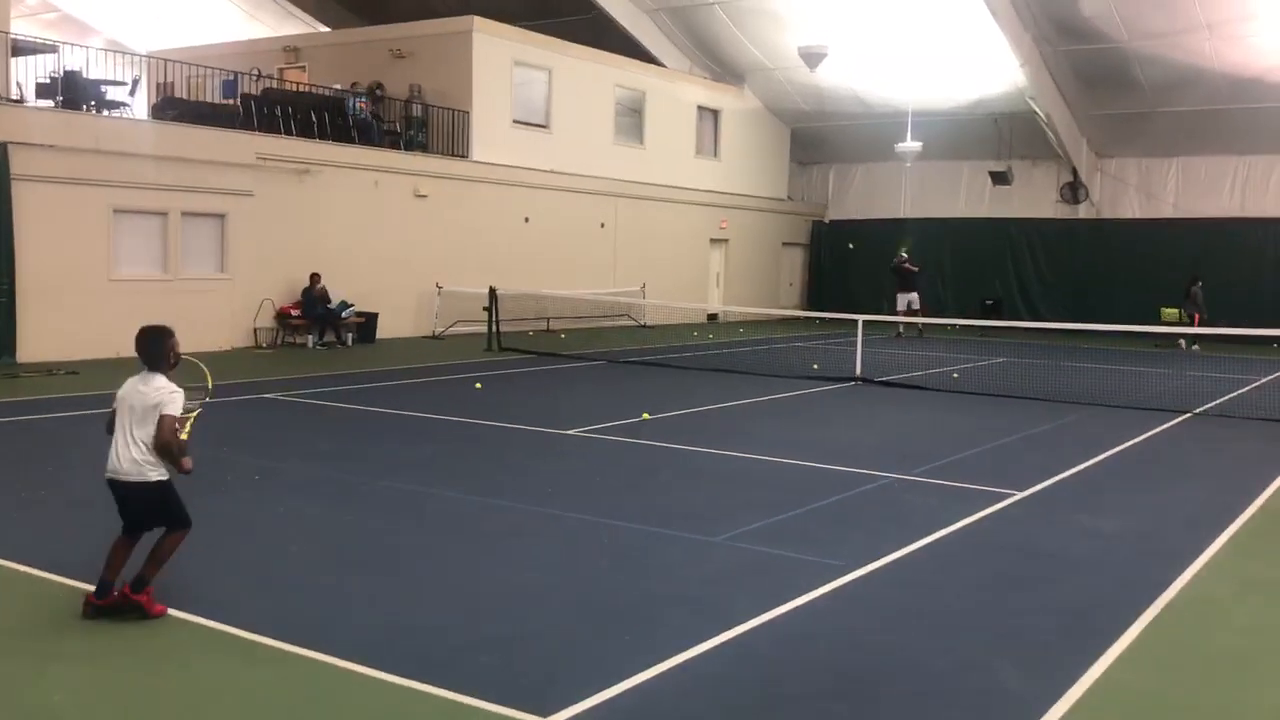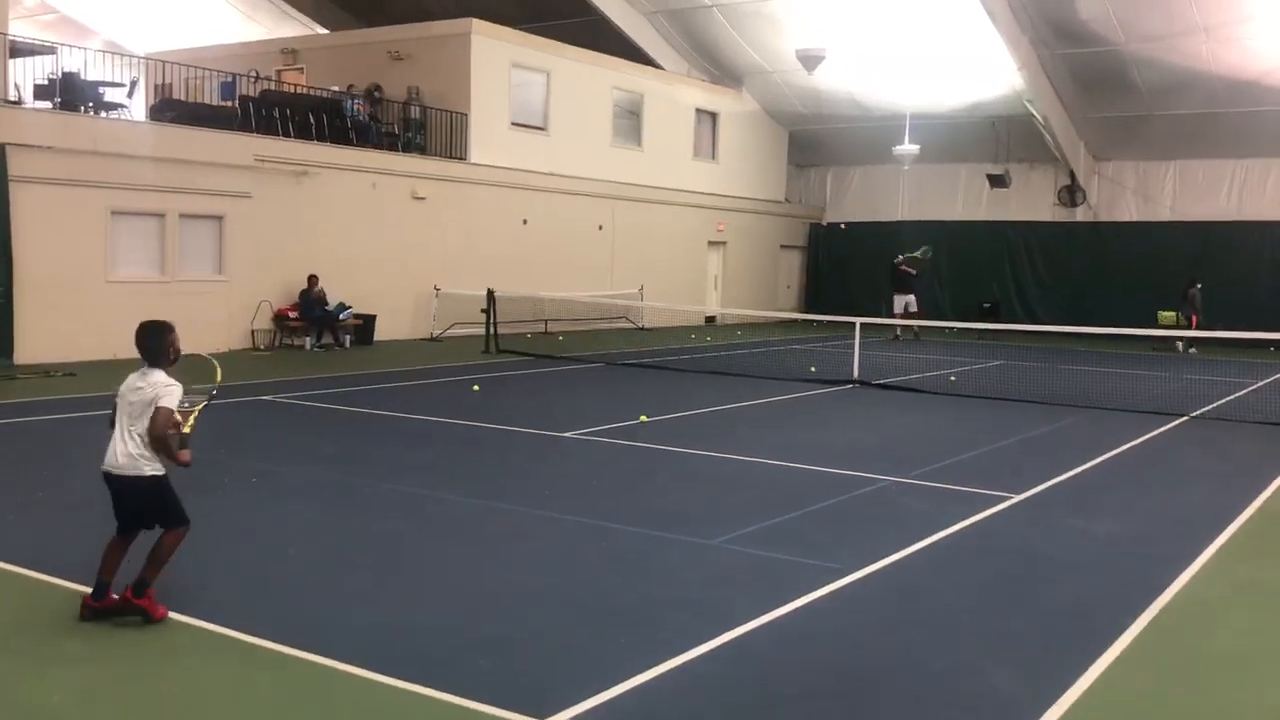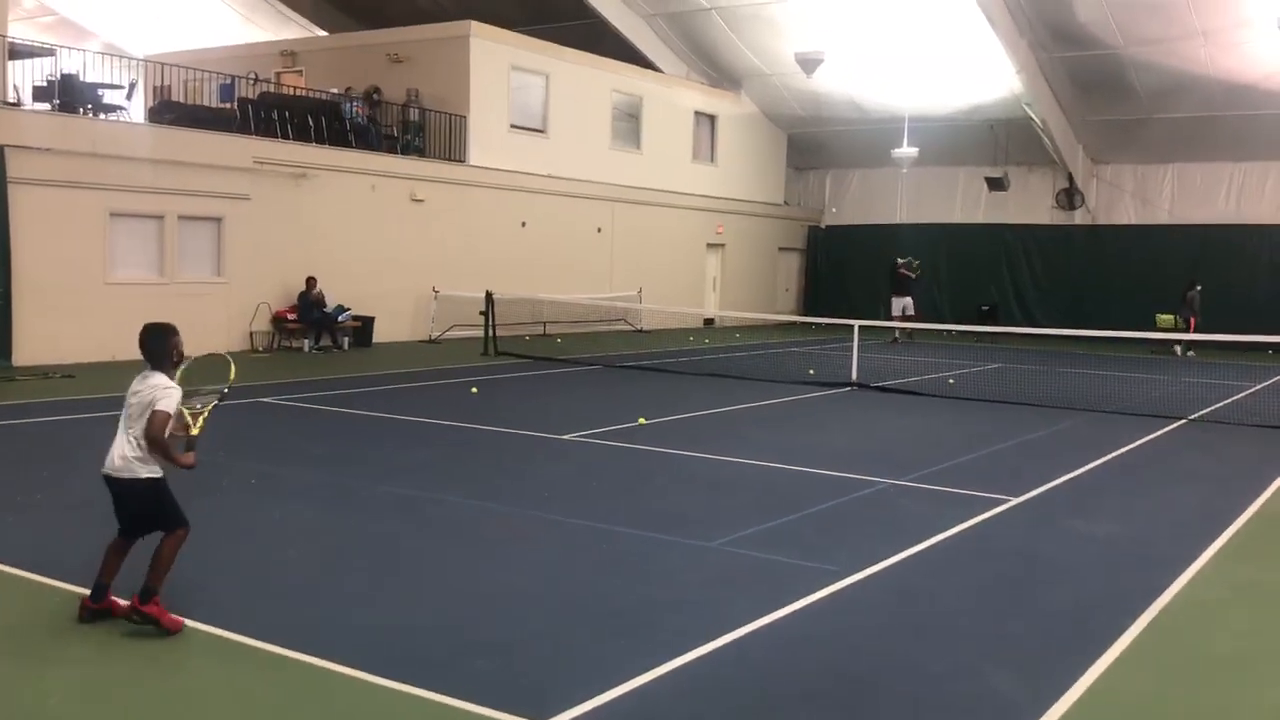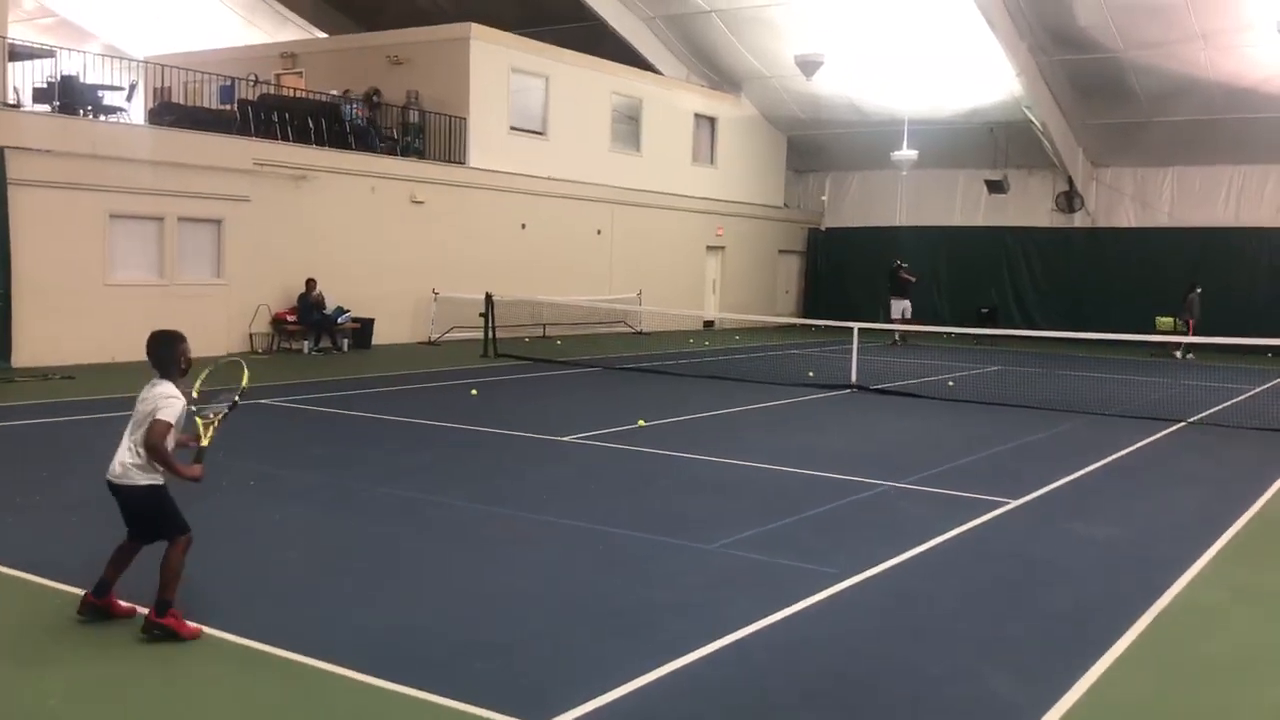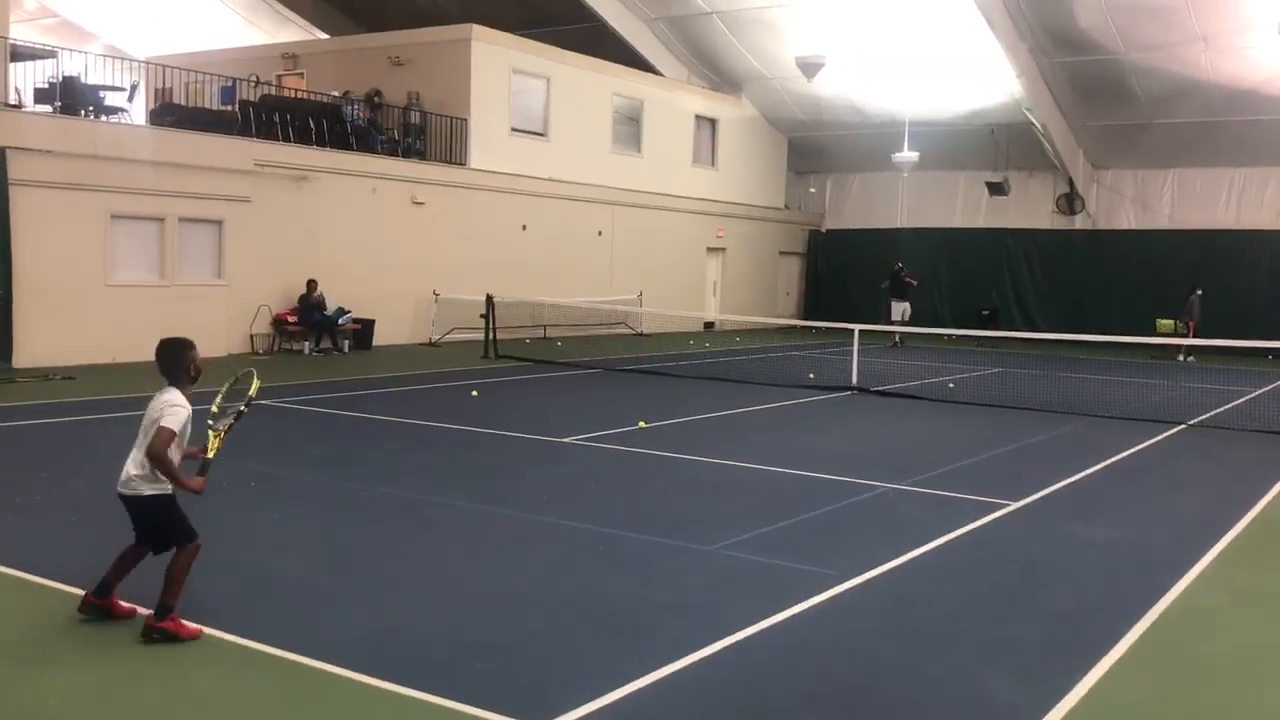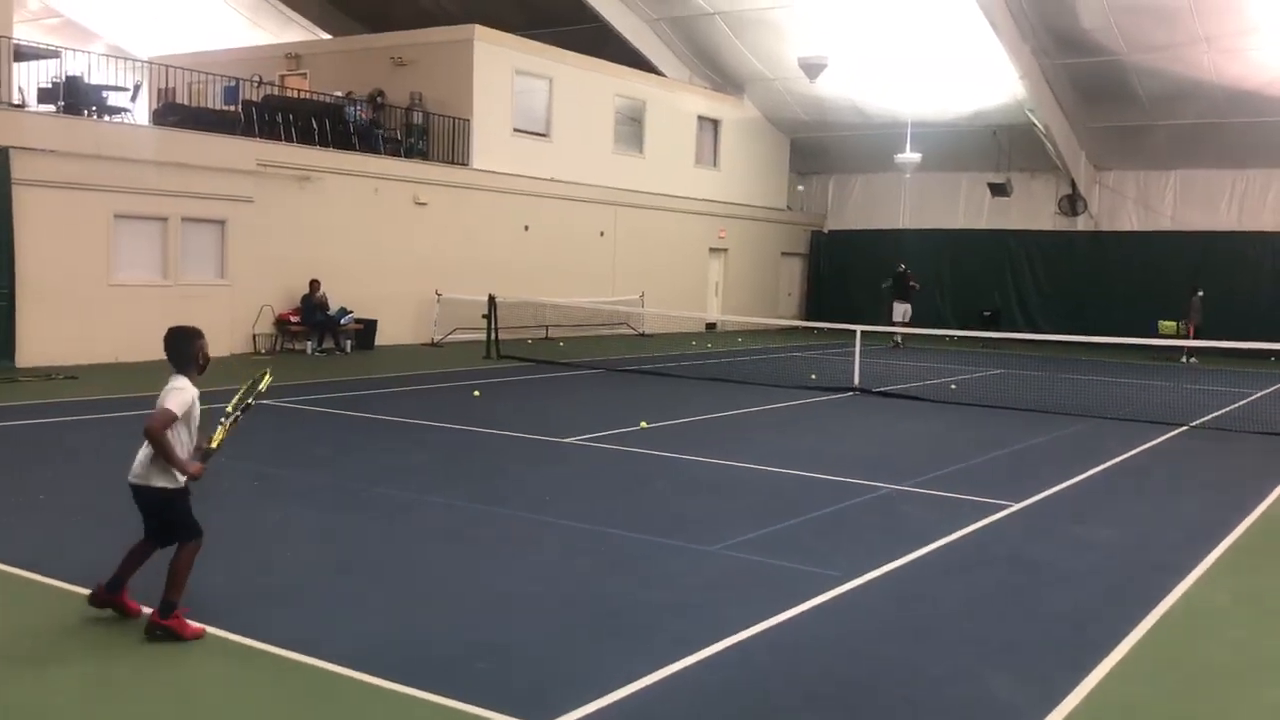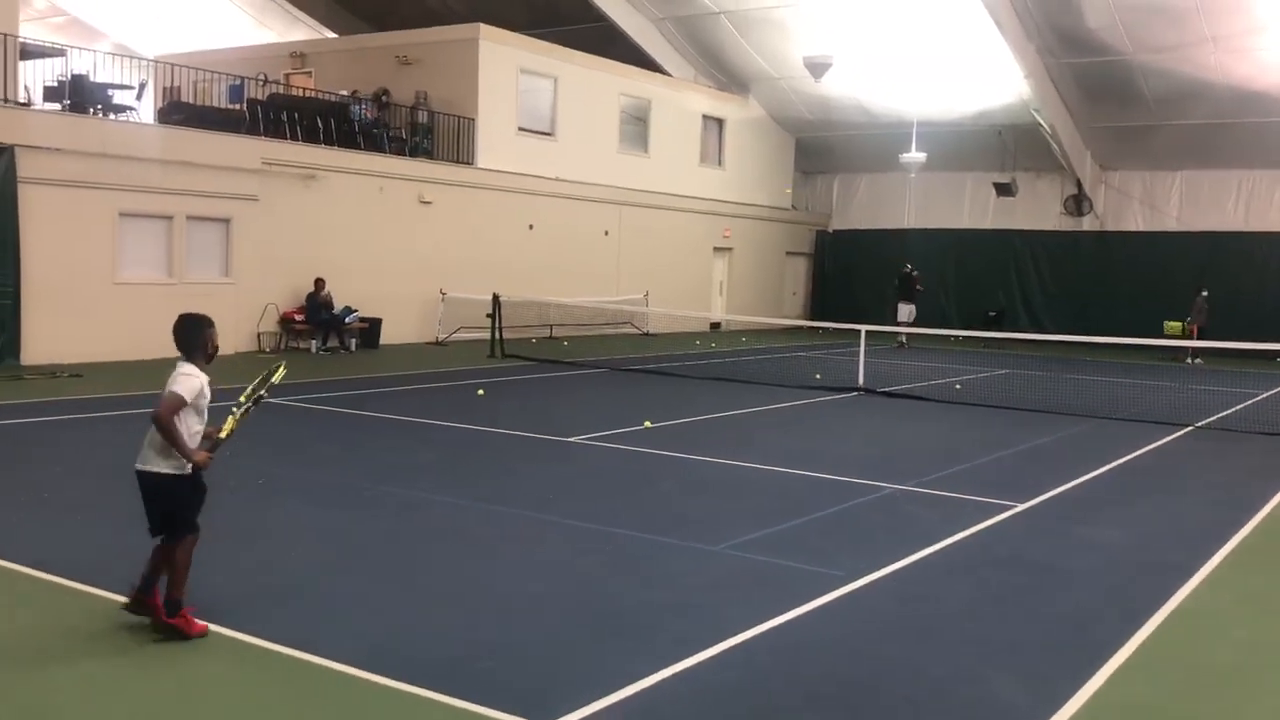
dt=0.1s
person 1, frame 1
left shoulder: (129, 385)
right shoulder: (171, 392)
left elbow: (112, 427)
right elbow: (163, 440)
right wrist: (180, 463)
left hip: (117, 473)
right hip: (147, 477)
left knee: (132, 531)
right knee: (179, 526)
left ankle: (101, 596)
right ankle: (137, 589)
person 1, frame 2
left shoulder: (131, 381)
right shoulder: (169, 387)
right elbow: (158, 433)
right wrist: (178, 456)
left hip: (114, 468)
right hip: (143, 472)
left knee: (127, 530)
right knee: (177, 525)
left ankle: (99, 598)
right ankle: (139, 593)
person 1, frame 3
left shoulder: (141, 382)
right shoulder: (169, 389)
right elbow: (153, 434)
left wrist: (173, 427)
right wrist: (179, 459)
left hip: (117, 469)
right hip: (140, 473)
left knee: (129, 533)
right knee: (177, 529)
left ankle: (98, 599)
right ankle: (147, 602)
person 1, frame 4
left shoulder: (152, 389)
right shoulder: (173, 398)
right elbow: (153, 443)
left wrist: (182, 439)
right wrist: (183, 471)
left hip: (121, 476)
right hip: (141, 481)
left knee: (138, 537)
right knee: (180, 537)
left ankle: (99, 597)
right ankle: (162, 615)
person 1, frame 5
left shoulder: (164, 399)
right shoulder: (178, 406)
right elbow: (154, 451)
left wrist: (190, 452)
right wrist: (185, 482)
left hip: (134, 486)
right hip: (148, 491)
left knee: (147, 542)
right knee: (188, 544)
left ankle: (100, 597)
right ankle: (162, 619)
person 1, frame 6
left shoulder: (176, 387)
right shoulder: (184, 392)
right elbow: (152, 428)
left wrist: (195, 447)
right wrist: (183, 466)
left hip: (148, 478)
right hip: (160, 482)
left knee: (155, 537)
right knee: (191, 540)
left ankle: (112, 591)
right ankle: (166, 617)
person 1, frame 7
left shoulder: (186, 373)
right shoulder: (193, 378)
right elbow: (161, 416)
left wrist: (206, 432)
right wrist: (190, 454)
left hip: (165, 468)
right hip: (165, 470)
left knee: (175, 533)
right knee: (186, 534)
left ankle: (145, 594)
right ankle: (174, 612)
